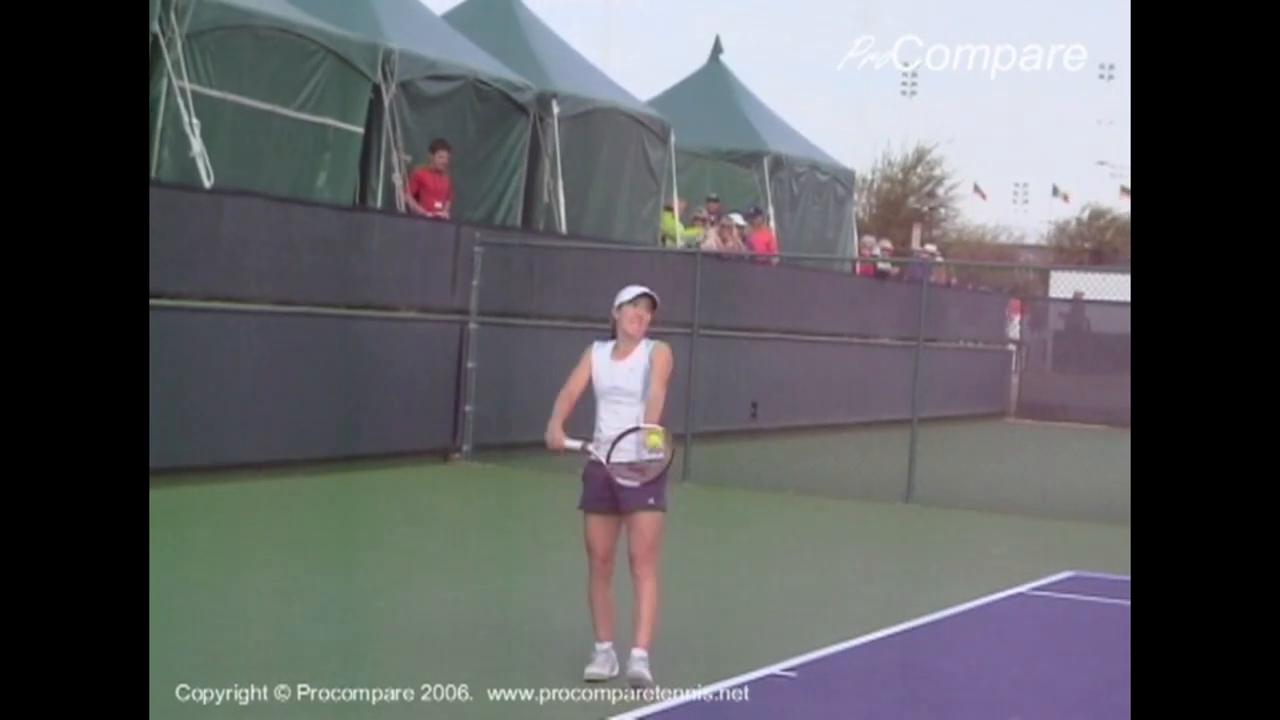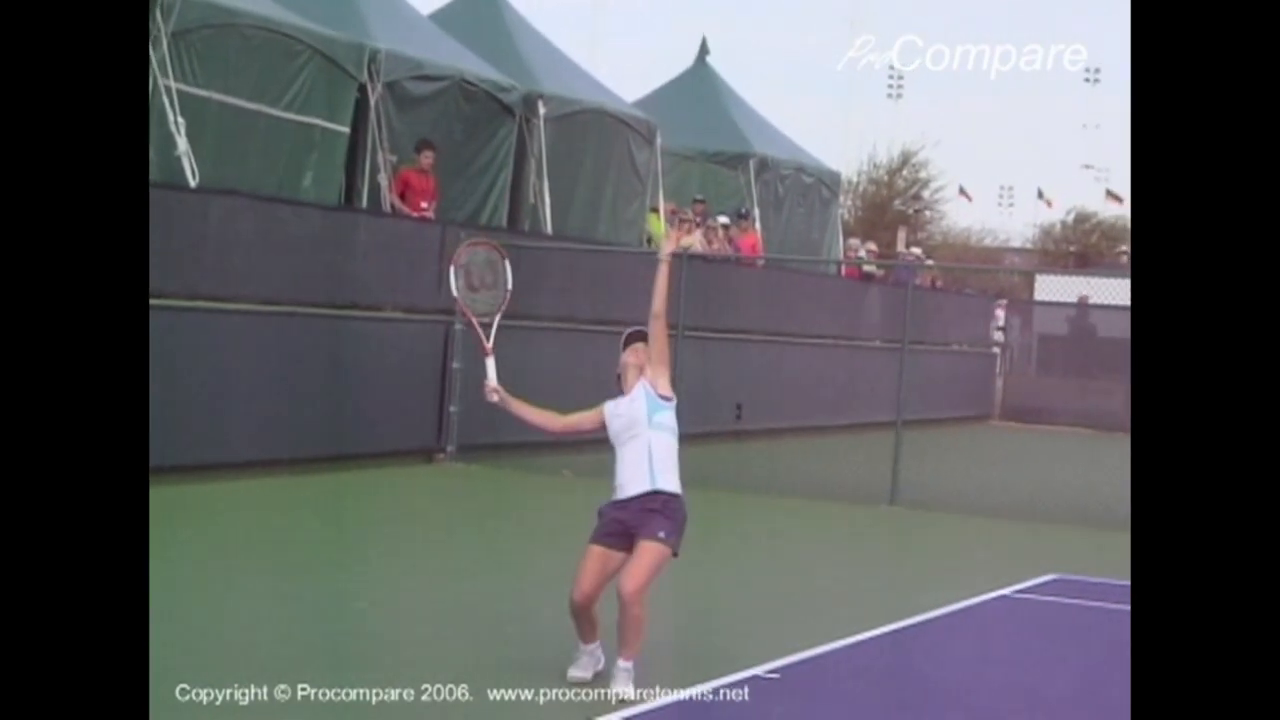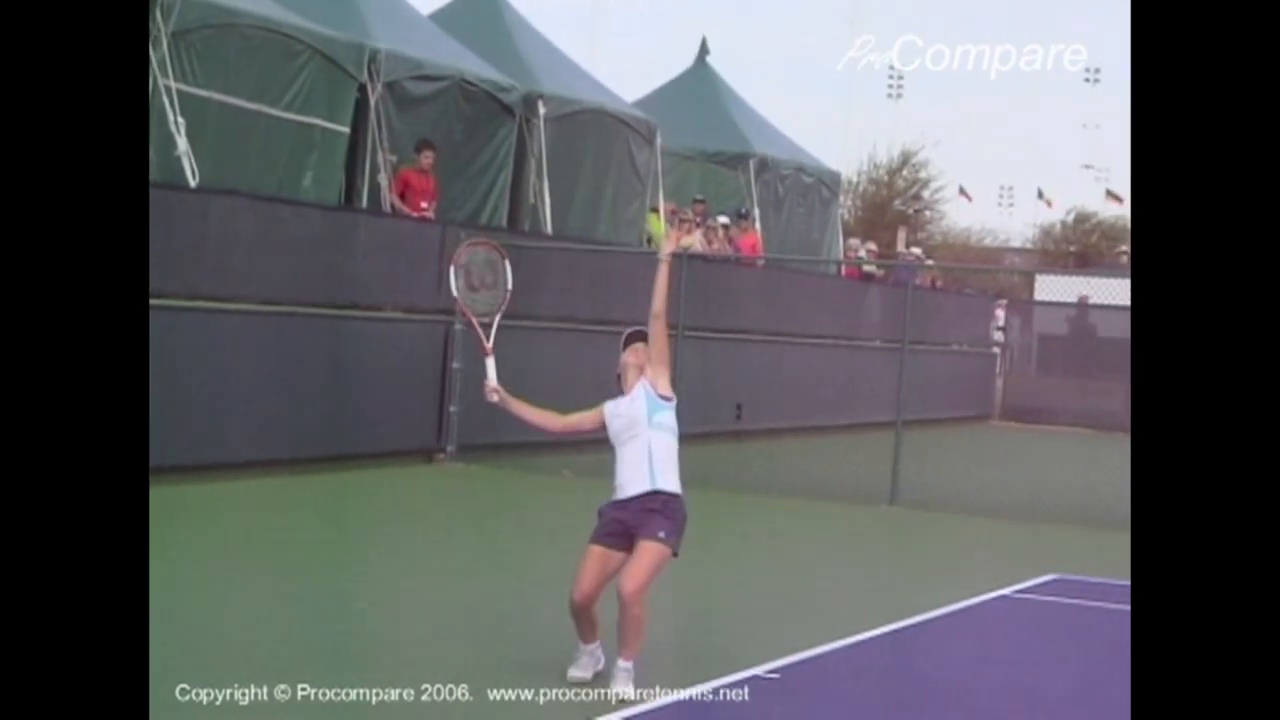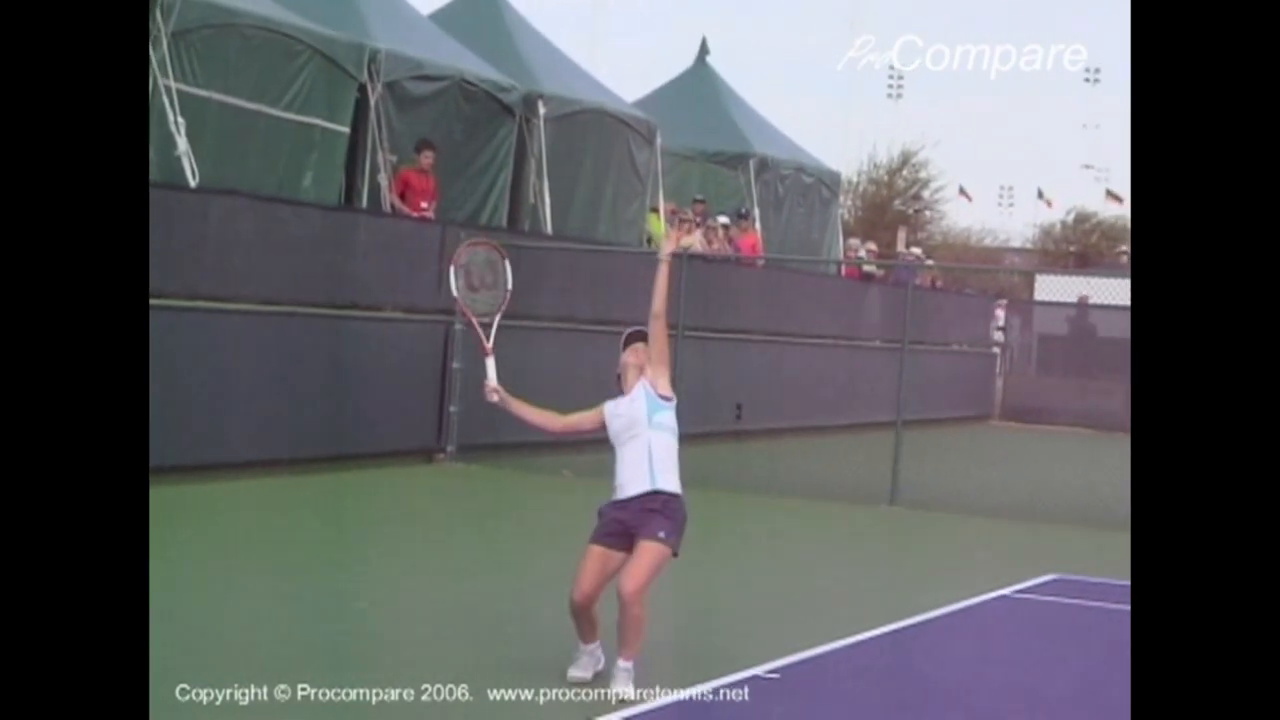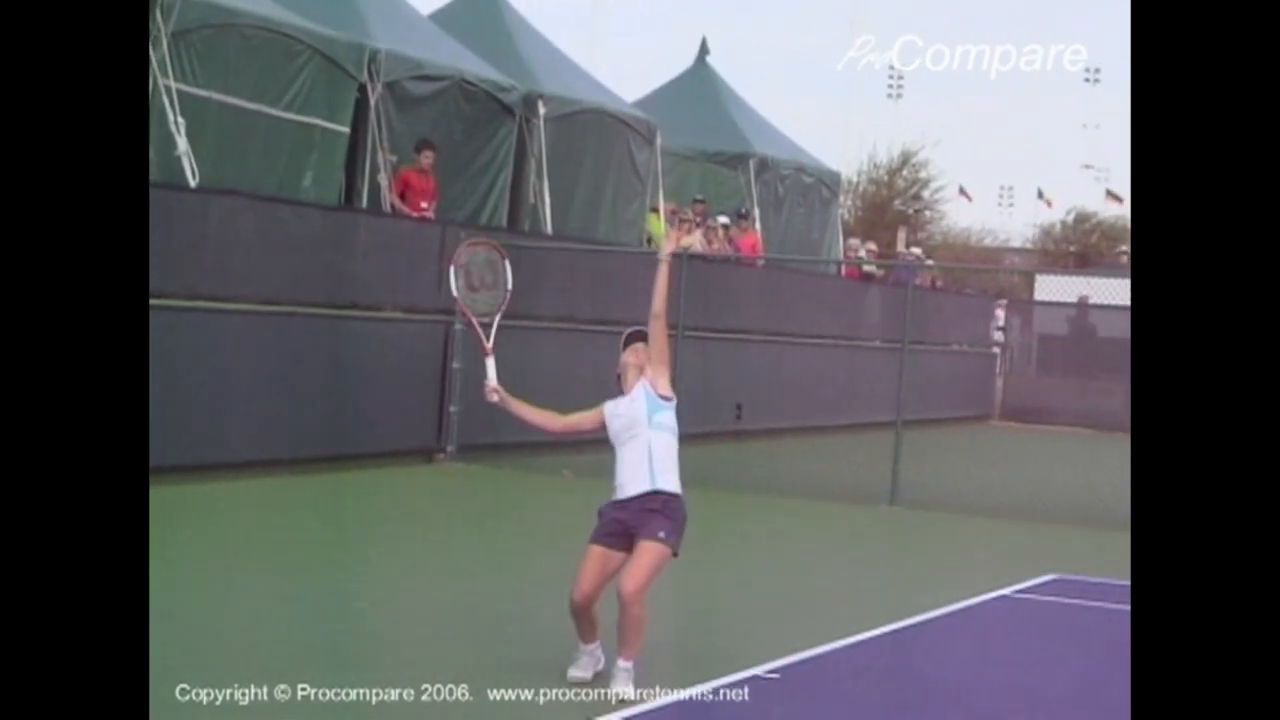
dt=1s
person 1, frame 1
left shoulder: (658, 354)
right shoulder: (596, 353)
left elbow: (656, 393)
right elbow: (569, 392)
left wrist: (649, 425)
right wrist: (555, 426)
right hip: (600, 468)
left knee: (643, 564)
right knee: (599, 563)
left ankle: (640, 657)
right ankle: (604, 650)
person 1, frame 2
left shoulder: (657, 384)
right shoulder: (610, 410)
left elbow: (657, 318)
right elbow: (557, 422)
left wrist: (664, 259)
right wrist: (505, 399)
left hip: (661, 508)
right hip: (619, 509)
left knee: (630, 591)
right knee: (581, 597)
left ankle: (625, 668)
right ankle: (589, 652)
person 1, frame 3
left shoulder: (657, 384)
right shoulder: (610, 410)
left elbow: (657, 317)
right elbow: (557, 422)
left wrist: (664, 260)
right wrist: (505, 399)
left hip: (661, 507)
right hip: (620, 509)
left knee: (630, 591)
right knee: (581, 596)
left ankle: (625, 669)
right ankle: (590, 652)
person 1, frame 4
left shoulder: (657, 385)
right shoulder: (610, 410)
left elbow: (657, 317)
right elbow: (557, 422)
left wrist: (664, 259)
right wrist: (505, 399)
left hip: (661, 507)
right hip: (619, 509)
left knee: (630, 591)
right knee: (581, 596)
left ankle: (625, 669)
right ankle: (589, 652)
person 1, frame 5
left shoulder: (657, 384)
right shoulder: (610, 410)
left elbow: (657, 317)
right elbow: (556, 422)
left wrist: (664, 260)
right wrist: (505, 399)
left hip: (661, 507)
right hip: (620, 509)
left knee: (630, 591)
right knee: (581, 596)
left ankle: (625, 670)
right ankle: (589, 652)
